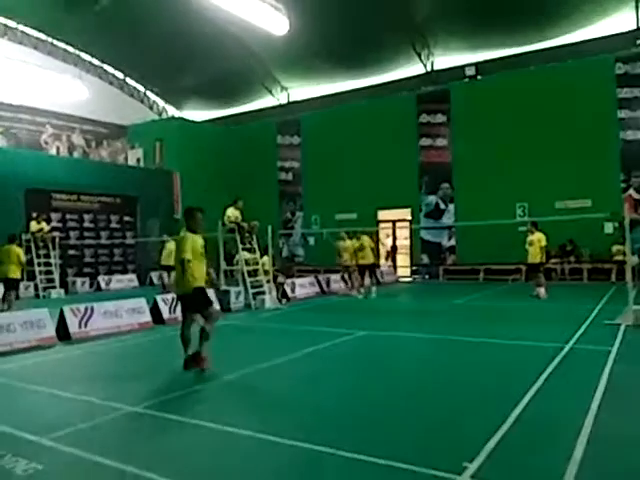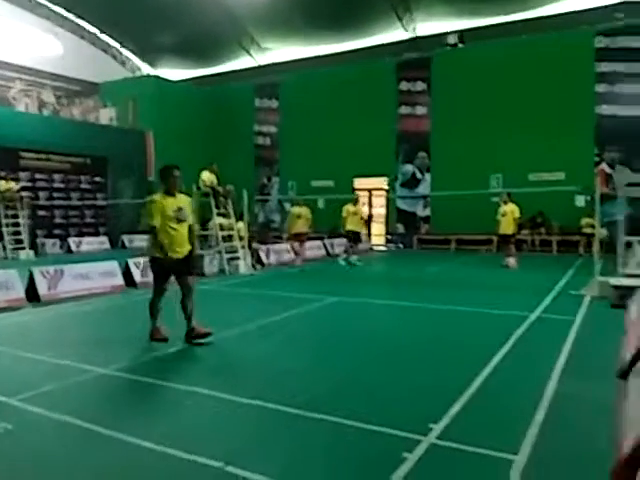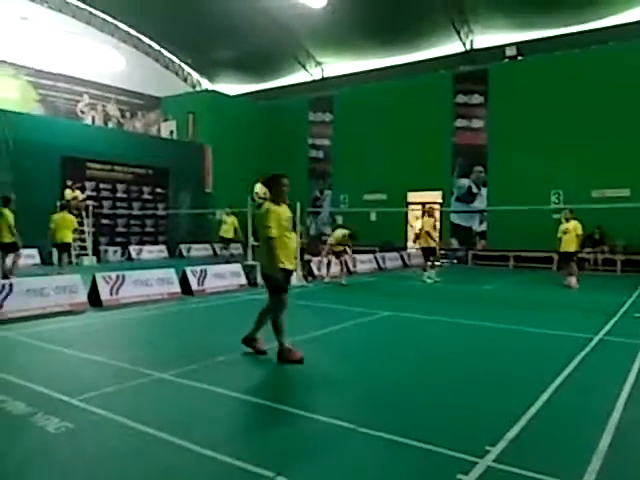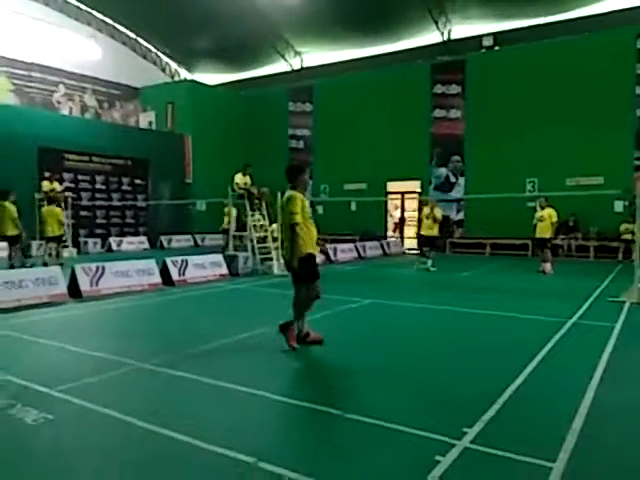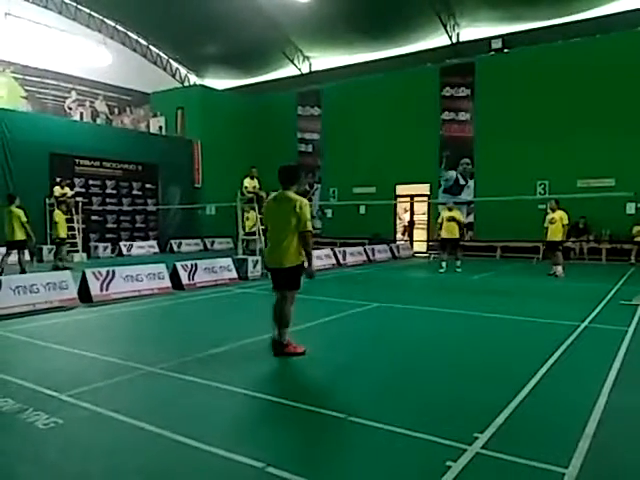
dt=1s
person 1, frame 1
left shoulder: (196, 238)
right shoulder: (186, 238)
left elbow: (200, 263)
right elbow: (183, 262)
right wrist: (180, 284)
left hip: (194, 285)
right hip: (191, 286)
left knee: (187, 322)
right knee: (212, 317)
left ankle: (190, 357)
right ankle: (200, 354)
person 1, frame 2
left shoulder: (186, 200)
right shoulder: (156, 201)
right elbow: (154, 230)
left wrist: (193, 250)
right wrist: (164, 253)
left hip: (183, 253)
right hip: (163, 255)
left knee: (188, 288)
right knee: (159, 291)
left ankle: (191, 328)
right ankle: (155, 327)
person 1, frame 3
left shoulder: (285, 208)
right shoulder: (270, 210)
right elbow: (270, 241)
left wrist: (290, 265)
right wrist: (275, 268)
left hip: (285, 265)
right hip: (276, 266)
left knee: (275, 304)
right knee: (280, 304)
left ankle: (252, 337)
right ankle: (283, 348)
person 1, frame 4
left shoulder: (298, 197)
right shoulder: (295, 198)
right elbow: (293, 229)
left wrist: (318, 247)
right wrist: (293, 257)
left hip: (302, 253)
right hip: (301, 254)
left knee: (302, 292)
right knee: (314, 292)
left ankle: (302, 331)
right ankle: (291, 325)
person 1, frame 5
left shoulder: (270, 201)
right shoulder: (300, 203)
left elbow: (267, 230)
right elbow: (306, 235)
left wrist: (267, 255)
right wrist: (310, 262)
left hip: (273, 258)
right hip: (291, 260)
left knee: (281, 297)
right knee: (287, 300)
left ankle: (278, 336)
right ankle: (283, 343)
